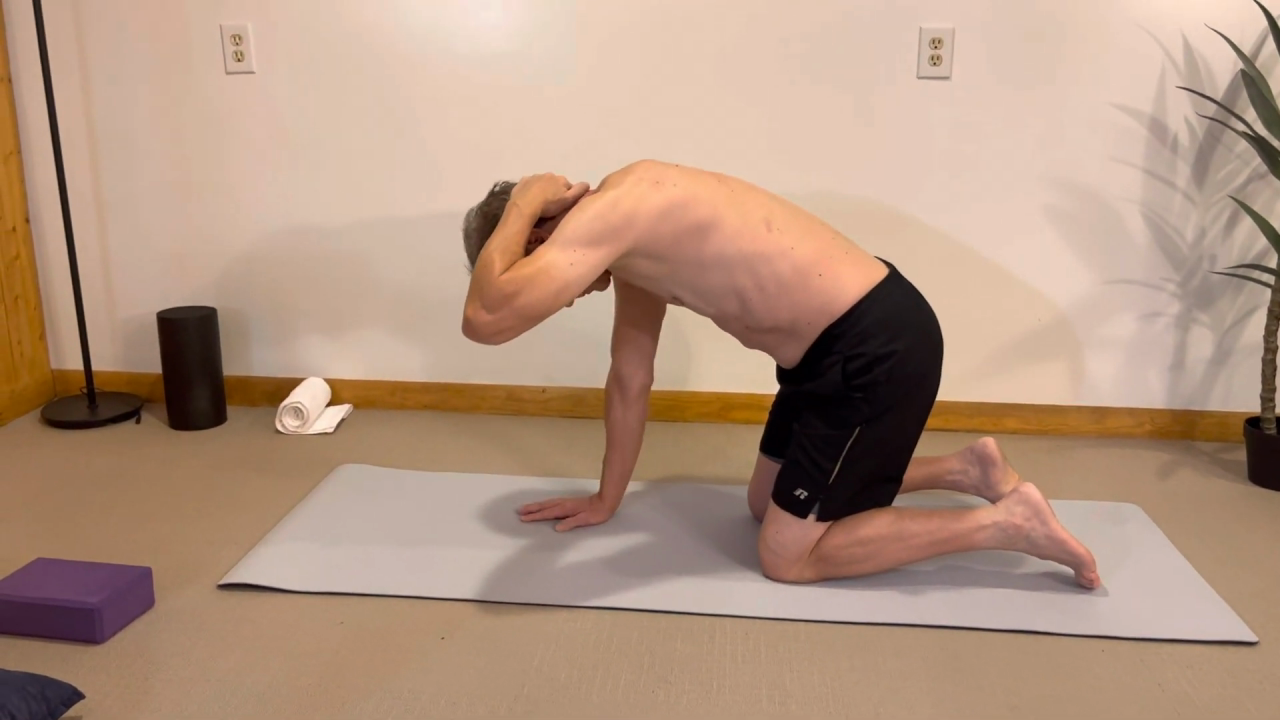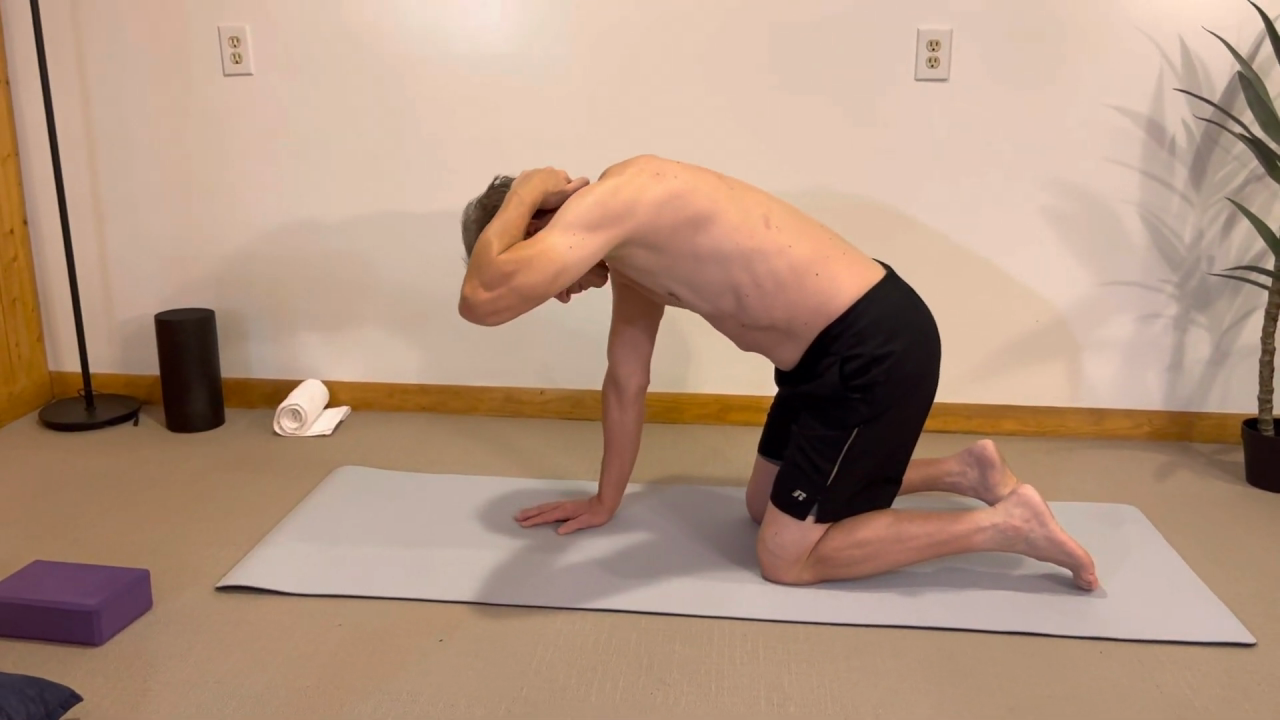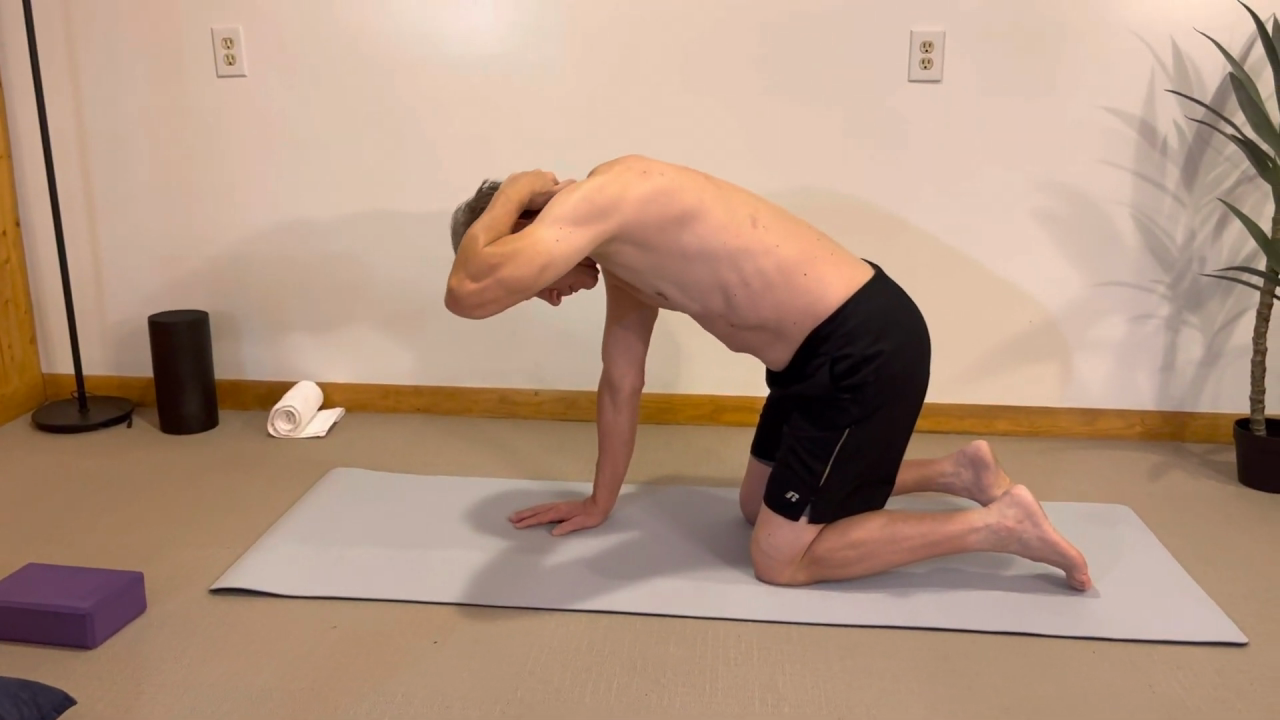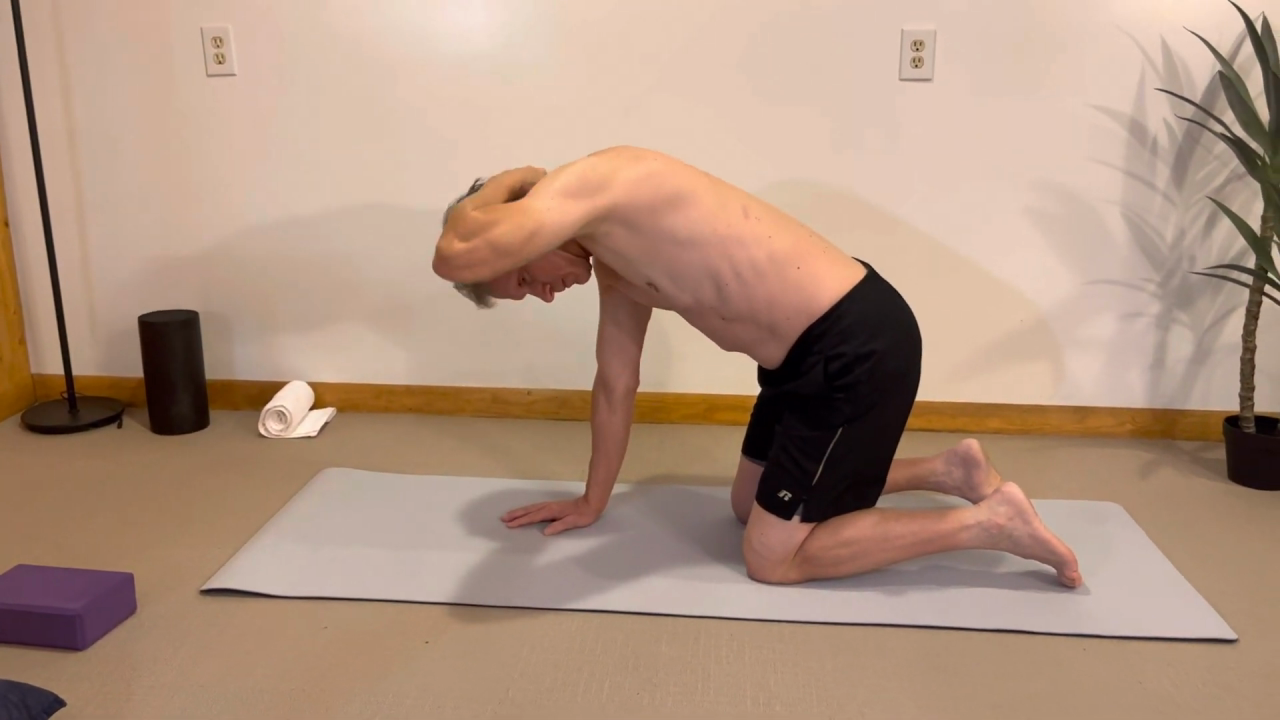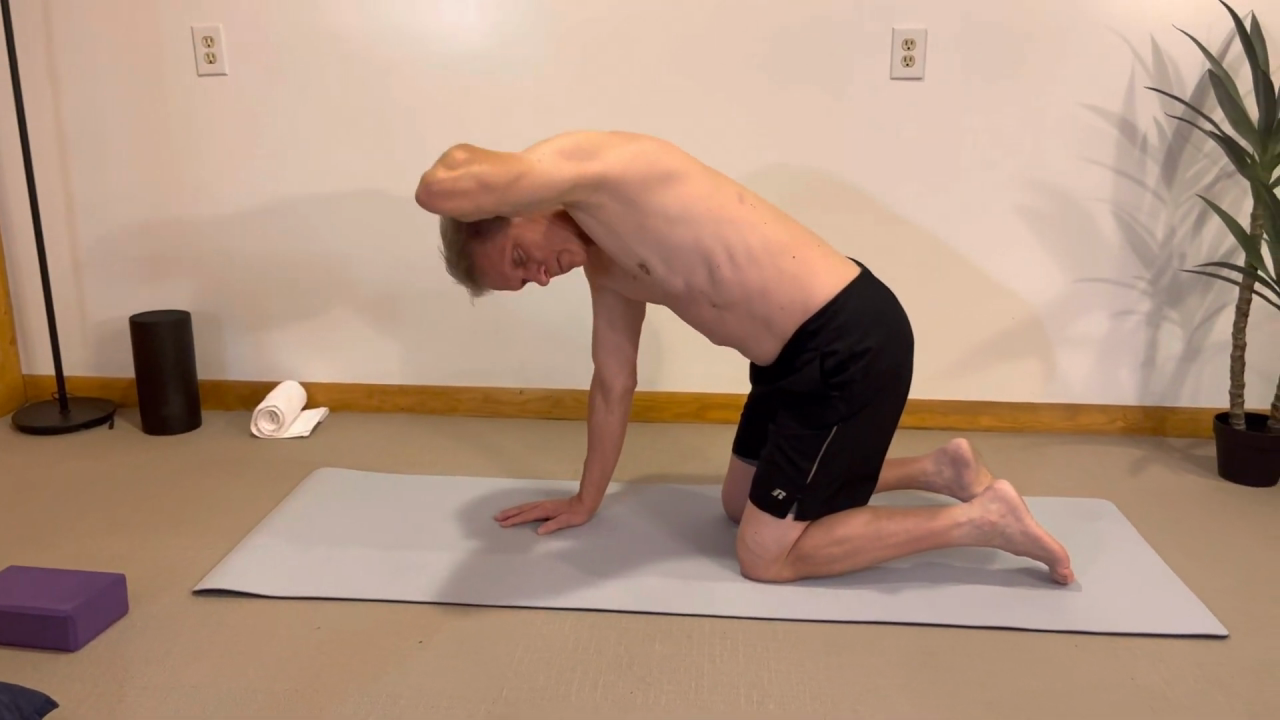
dt=0.4s
person 1, frame 1
left shoulder: (611, 209)
right shoulder: (630, 237)
left elbow: (486, 319)
right elbow: (630, 379)
left wrist: (523, 203)
right wrist: (605, 499)
left hip: (878, 348)
right hip: (845, 338)
left knee: (788, 555)
right knee: (767, 503)
left ankle: (1007, 522)
right ankle: (963, 469)
person 1, frame 2
left shoulder: (614, 199)
right shoulder: (627, 240)
left elbow: (483, 300)
right elbow: (626, 381)
left wrist: (524, 193)
right wrist: (605, 501)
left hip: (876, 349)
right hip: (839, 343)
left knee: (787, 557)
right knee: (765, 505)
left ankle: (1006, 524)
right ankle: (961, 471)
person 1, frame 3
left shoulder: (600, 197)
right shoulder: (618, 243)
left elbow: (470, 293)
right elbow: (621, 383)
left wrist: (513, 192)
right wrist: (599, 503)
left hip: (866, 349)
right hip: (829, 344)
left knee: (781, 558)
right knee: (759, 505)
left ankle: (999, 523)
right ankle: (956, 471)
person 1, frame 4
left shoulder: (595, 180)
right shoulder: (614, 255)
left elbow: (457, 257)
right elbow: (616, 383)
left wrist: (503, 184)
right wrist: (591, 502)
left hip: (859, 347)
right hip: (818, 344)
left knee: (773, 557)
right knee: (751, 504)
left ankle: (989, 521)
right ankle: (947, 470)
person 1, frame 5
left shoulder: (592, 161)
right shoulder: (604, 259)
left elbow: (439, 189)
right elbow: (613, 384)
left wrist: (489, 161)
right wrist: (584, 501)
left hip: (851, 344)
right hip: (800, 349)
left knee: (766, 555)
right knee: (742, 503)
left ankle: (981, 519)
right ankle: (938, 469)
